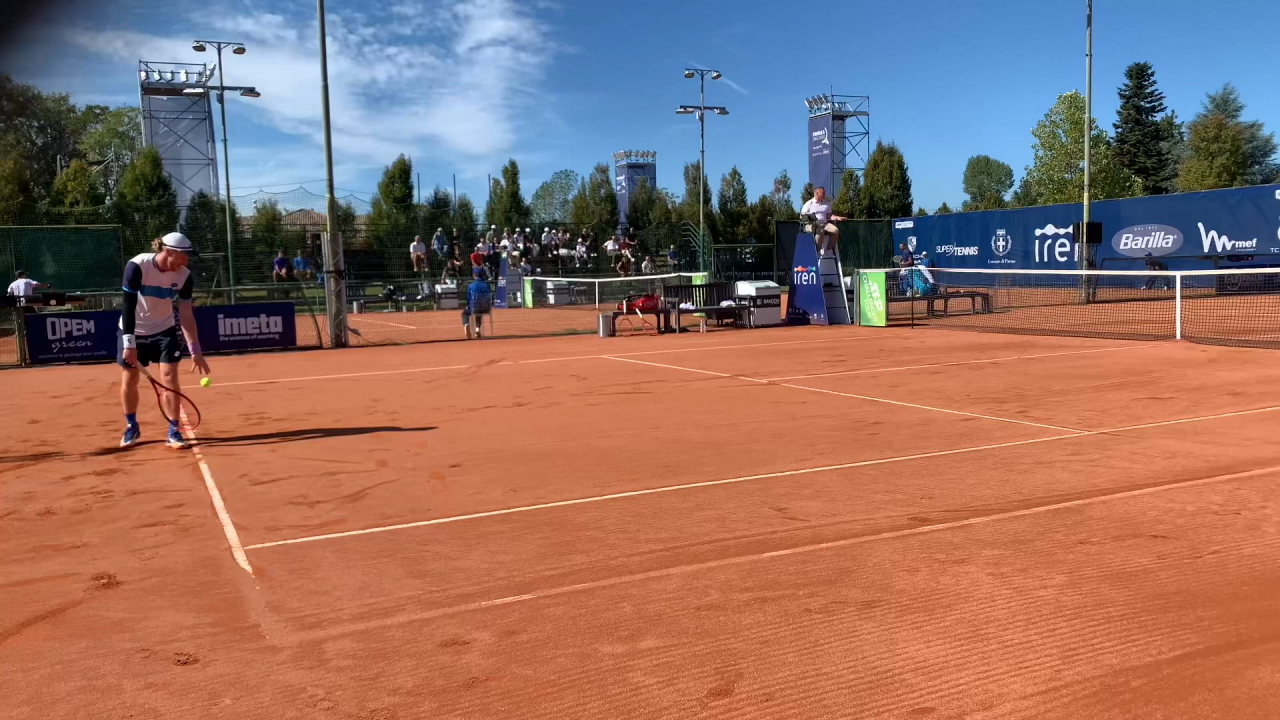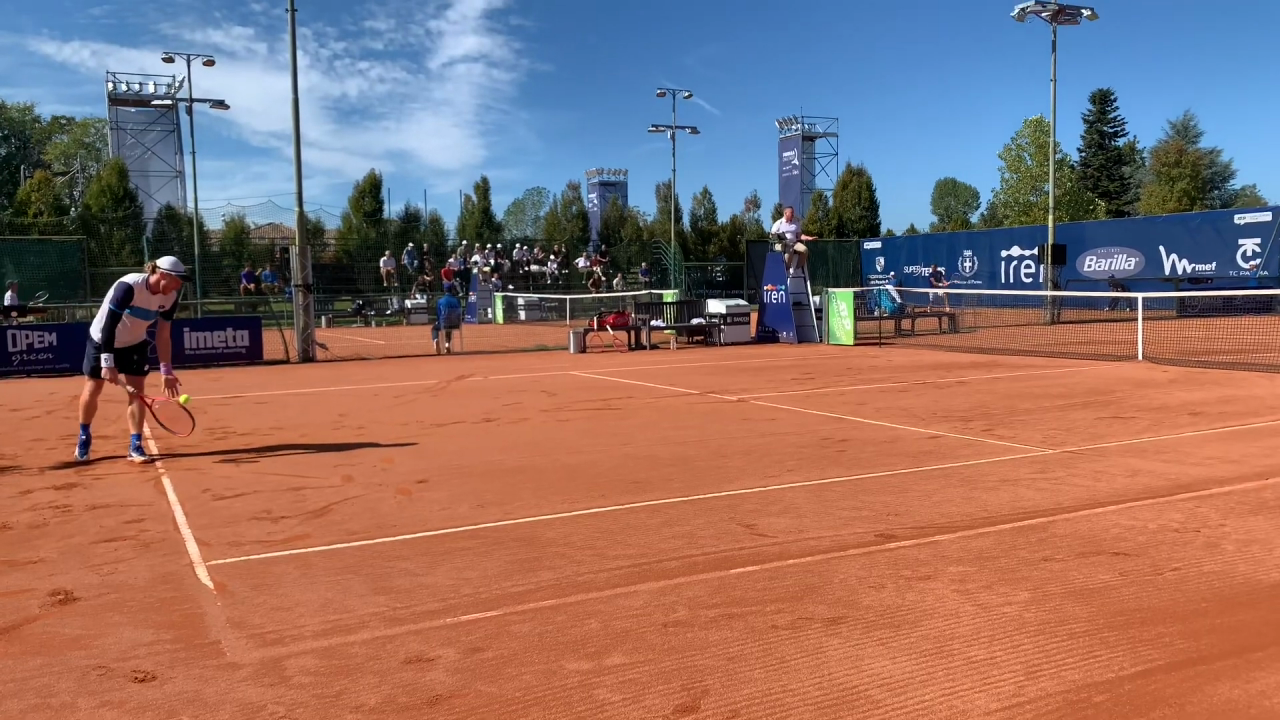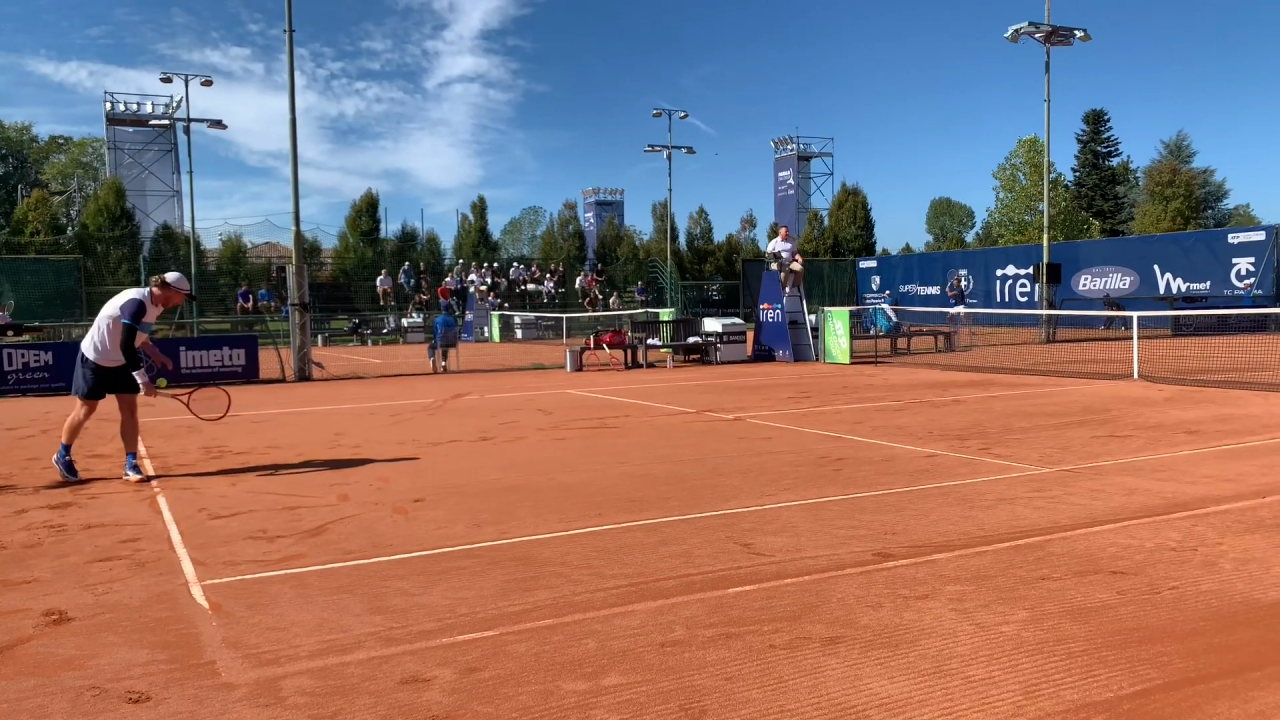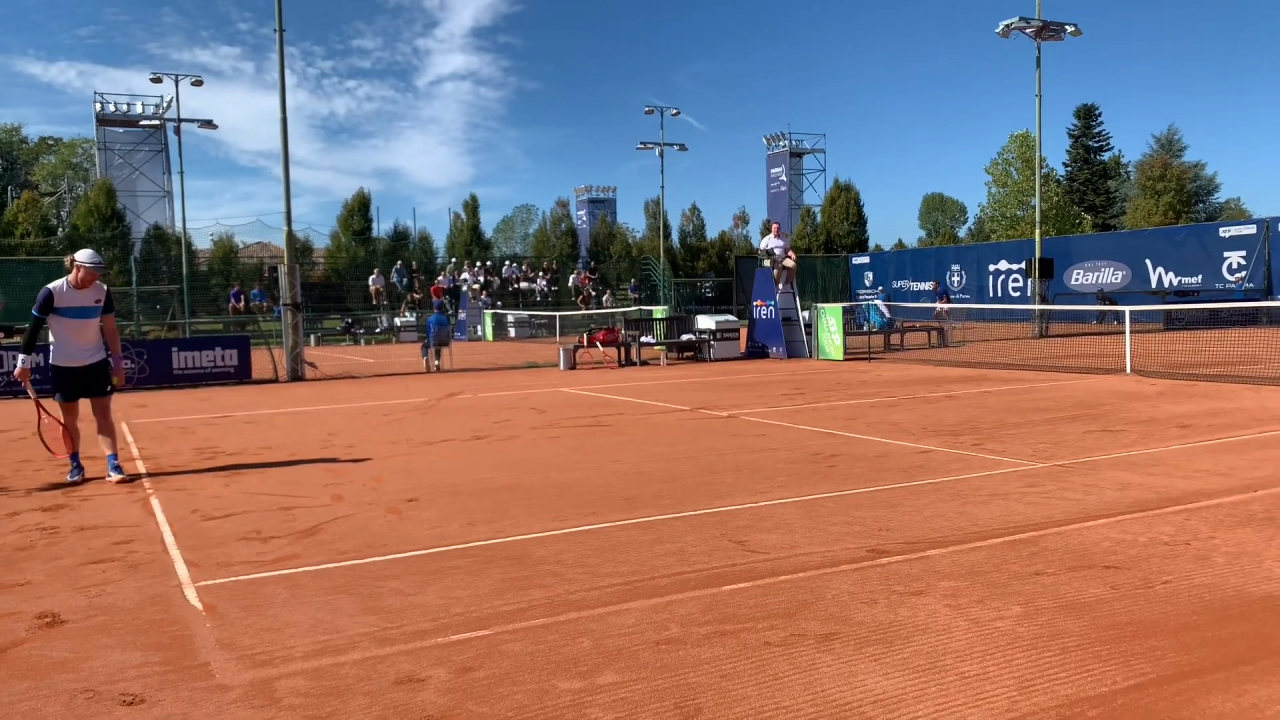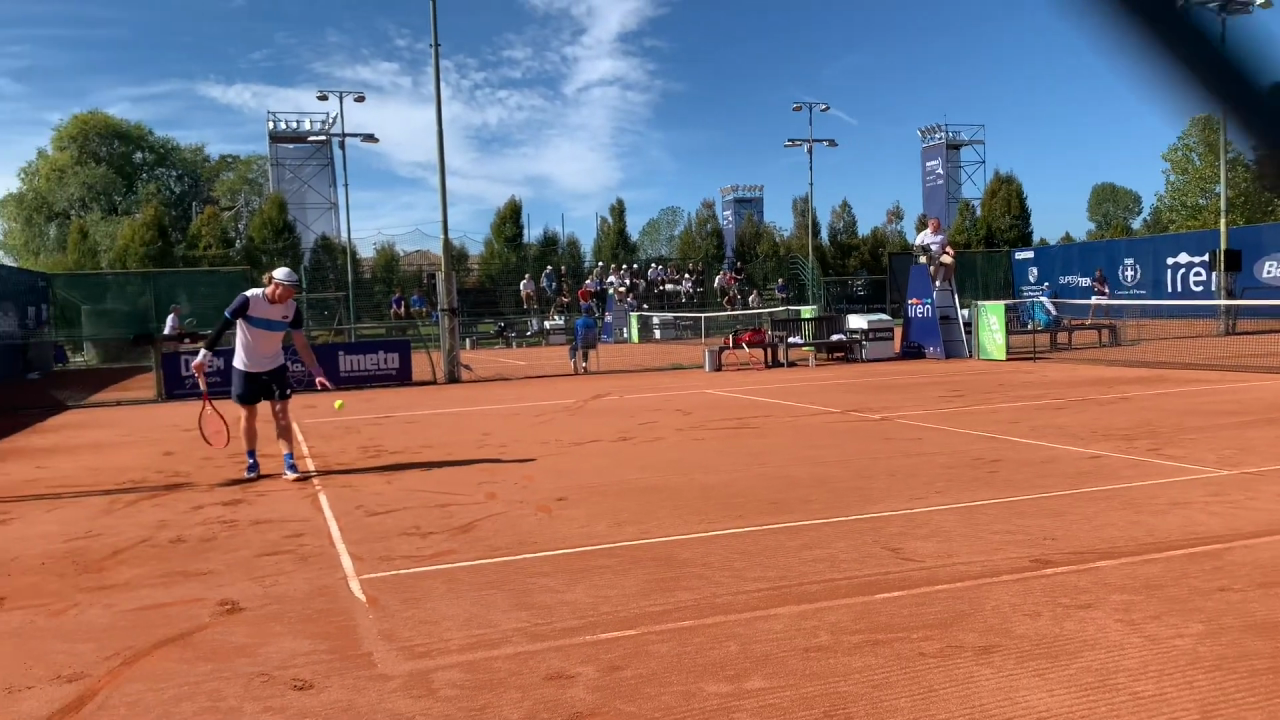
dt=1s
person 1, frame 1
left shoulder: (184, 276)
right shoulder: (137, 266)
left elbow: (186, 315)
right elbow: (129, 307)
left wrist: (195, 351)
right wrist: (129, 342)
left hip: (164, 329)
right hip: (133, 331)
left knee: (170, 376)
right knee: (129, 381)
left ankle: (173, 431)
right ankle: (132, 427)
person 1, frame 2
left shoulder: (170, 298)
right shoulder: (128, 286)
left elbow: (163, 336)
right elbow: (108, 326)
left wrist: (166, 371)
right wrist: (108, 363)
left hip: (135, 344)
right hip: (102, 341)
left knee: (137, 390)
right knee: (92, 391)
left ankle: (135, 446)
right ankle: (84, 437)
person 1, frame 3
left shoulder: (157, 306)
right shoulder: (136, 302)
right elbow: (125, 344)
left wrist: (156, 355)
right wrist: (142, 380)
left hip: (122, 361)
right hip: (95, 359)
left knee: (130, 409)
right knee: (84, 411)
left ankle: (131, 465)
right ankle: (63, 456)
person 1, frame 4
left shoulder: (102, 292)
right shoulder: (52, 292)
left elbow: (110, 329)
right elbow: (34, 328)
left wrist: (118, 361)
right wrist: (23, 362)
left hip: (96, 362)
right hip: (63, 365)
left knee: (103, 412)
right knee: (68, 416)
left ankle: (113, 465)
right ankle: (76, 465)
person 1, frame 5
left shoulder: (292, 308)
right shoulder: (247, 300)
left elbow: (301, 344)
right elbow: (222, 328)
left wrist: (316, 372)
right wrist: (203, 357)
left hip: (275, 367)
right hip: (245, 368)
left knee: (282, 414)
right knee: (248, 416)
left ankle: (289, 464)
right ankle: (252, 462)
